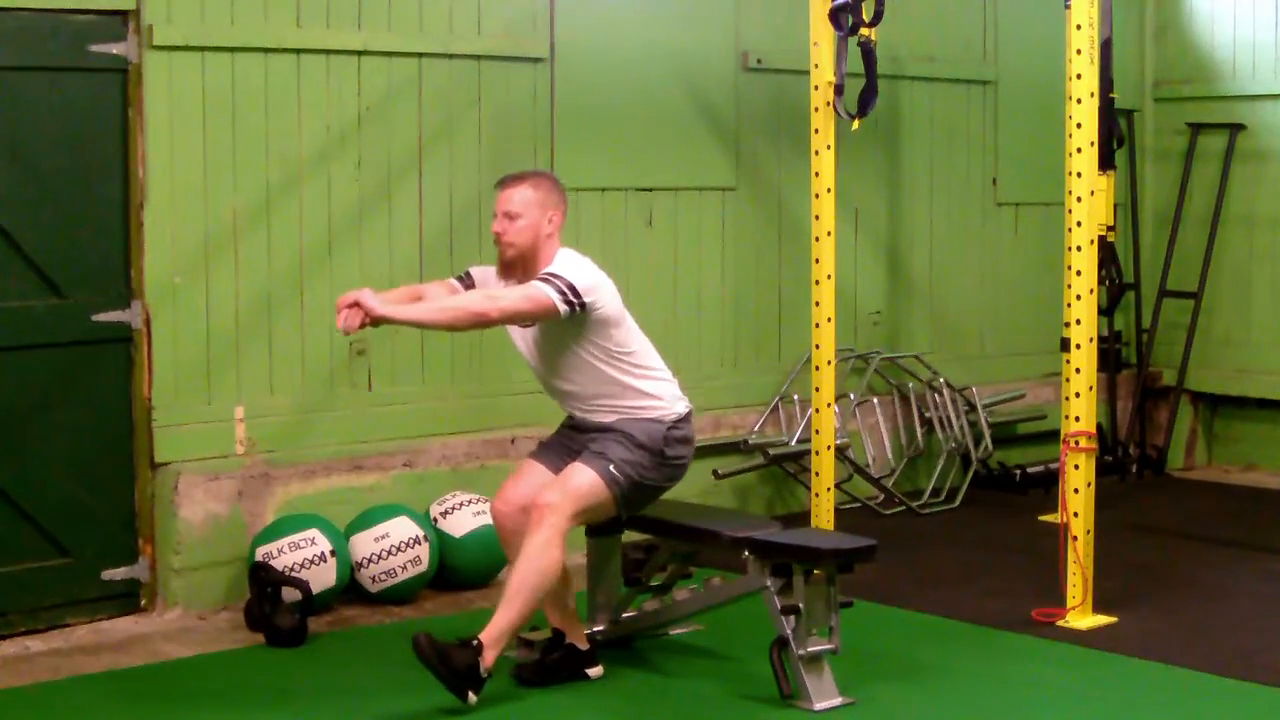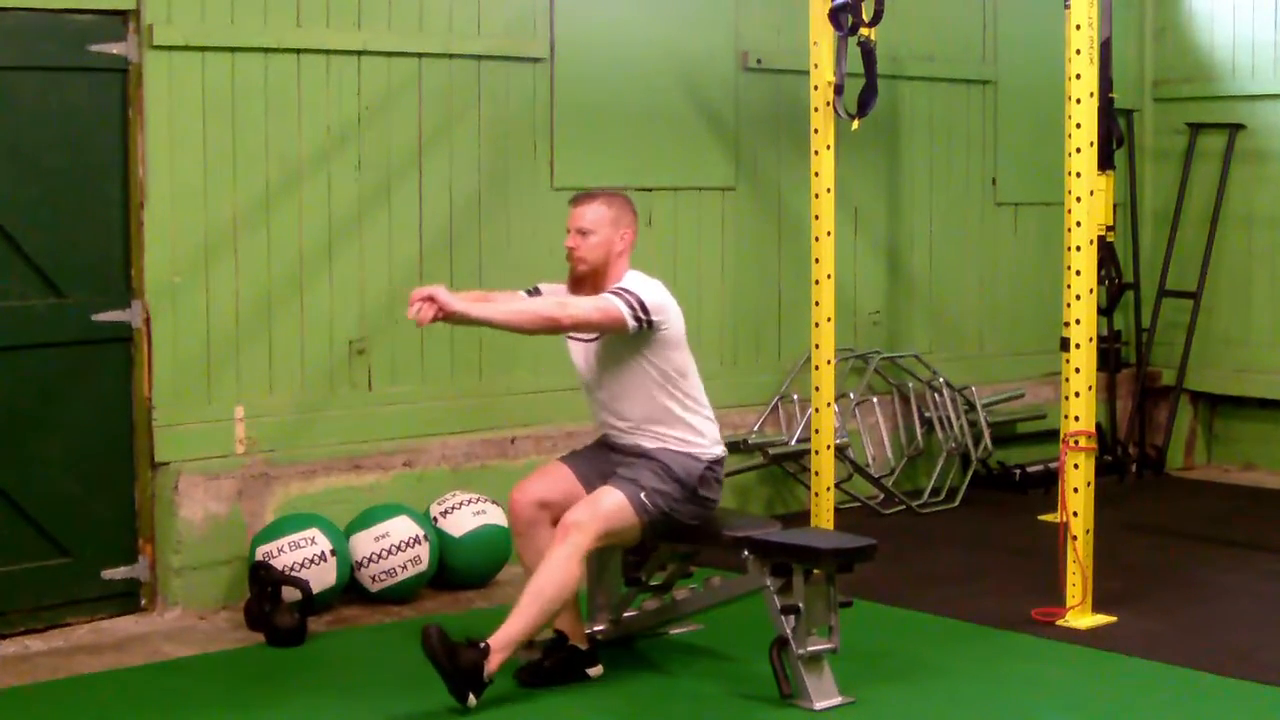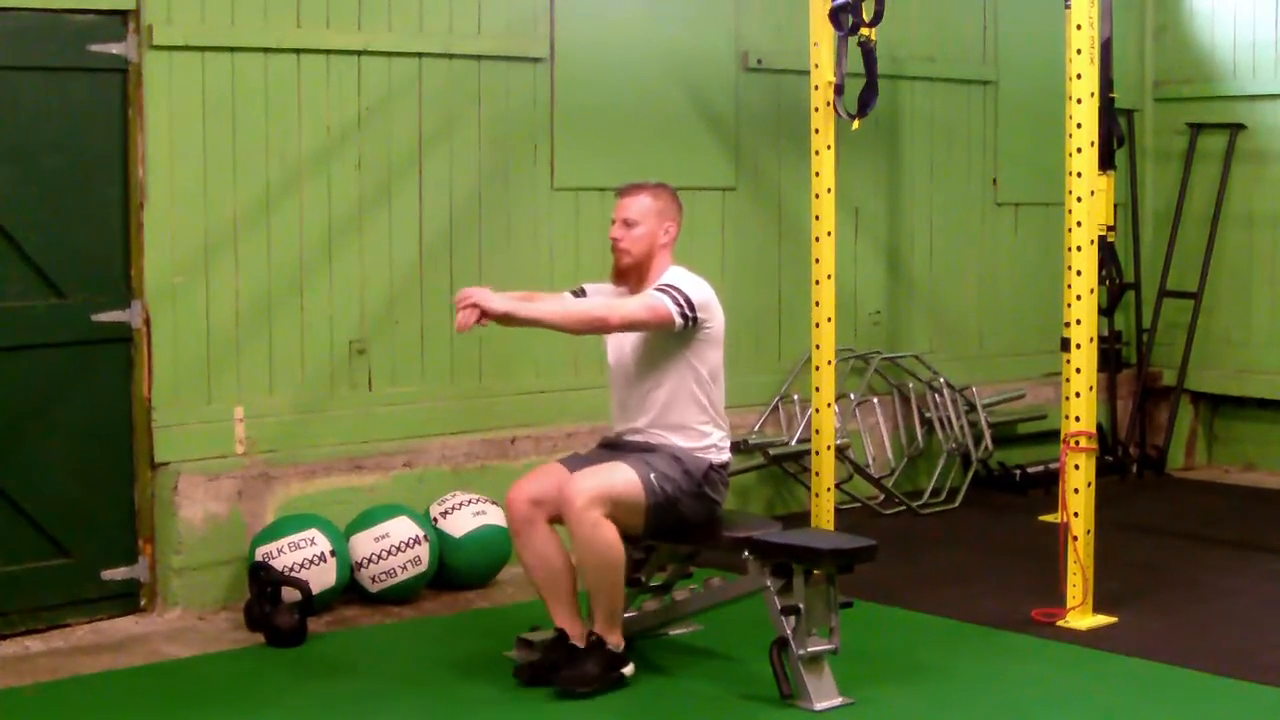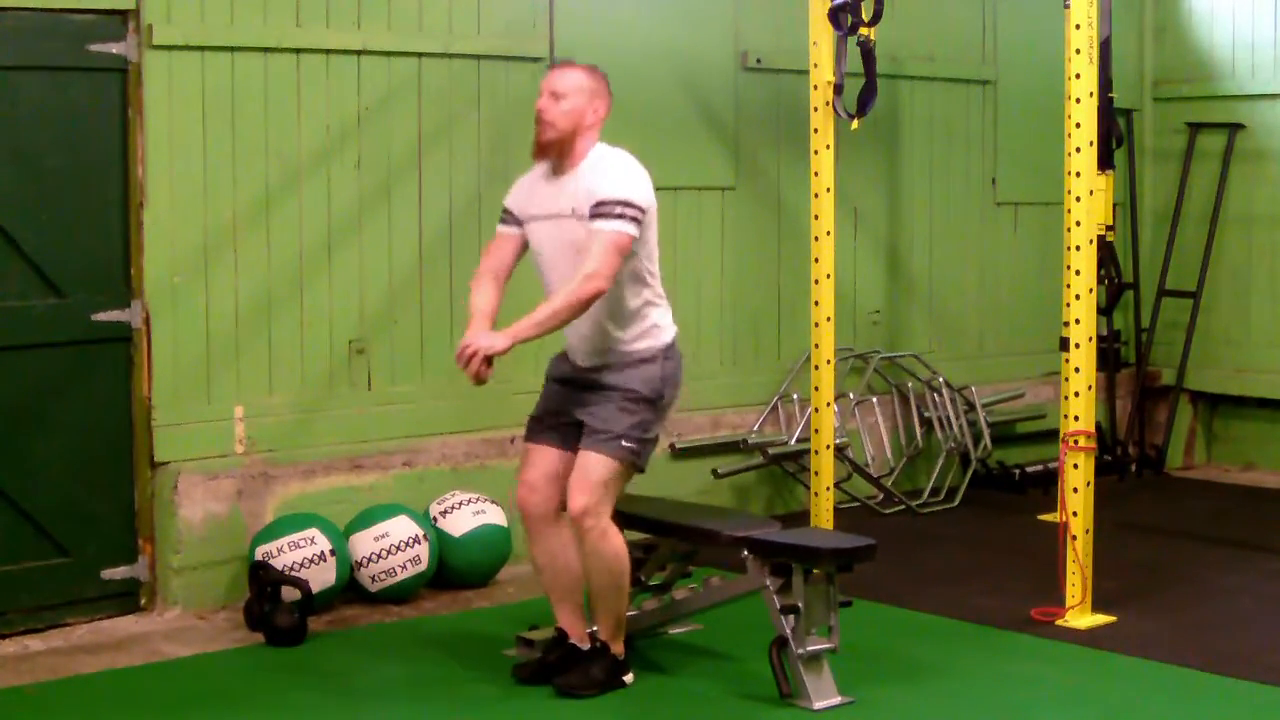
dt=0.7s
person 1, frame 1
left shoulder: (573, 277)
right shoulder: (501, 277)
left elbow: (488, 313)
right elbow: (431, 292)
left wrist: (386, 313)
right wrist: (376, 303)
left hip: (653, 430)
right hip: (592, 423)
left knee: (552, 508)
right knee: (511, 509)
left ankle: (479, 658)
right ankle: (573, 645)
person 1, frame 2
left shoulder: (643, 296)
right shoulder: (570, 294)
left elbow: (559, 318)
right elbow: (497, 301)
left wrist: (459, 309)
right wrist: (447, 302)
left hip: (684, 465)
right hip: (622, 449)
left knee: (580, 525)
right knee: (528, 501)
left ankle: (485, 662)
right ankle: (573, 644)
person 1, frame 3
left shoulder: (686, 292)
right shoulder: (610, 292)
left elbow: (608, 320)
right elbow: (541, 302)
left wrist: (506, 307)
right wrist: (493, 303)
left hip: (690, 466)
right hip: (628, 448)
left knee: (584, 496)
right knee: (524, 500)
left ankle: (611, 649)
right ankle: (574, 638)
person 1, frame 4
left shoulder: (617, 175)
right shoulder: (530, 185)
left elbow: (593, 281)
right elbow: (493, 269)
left wrist: (506, 337)
right wrist: (478, 330)
left hip: (636, 365)
right hip: (575, 366)
left knee: (585, 507)
right knee: (535, 501)
left ankle: (612, 654)
right ankle: (574, 638)
